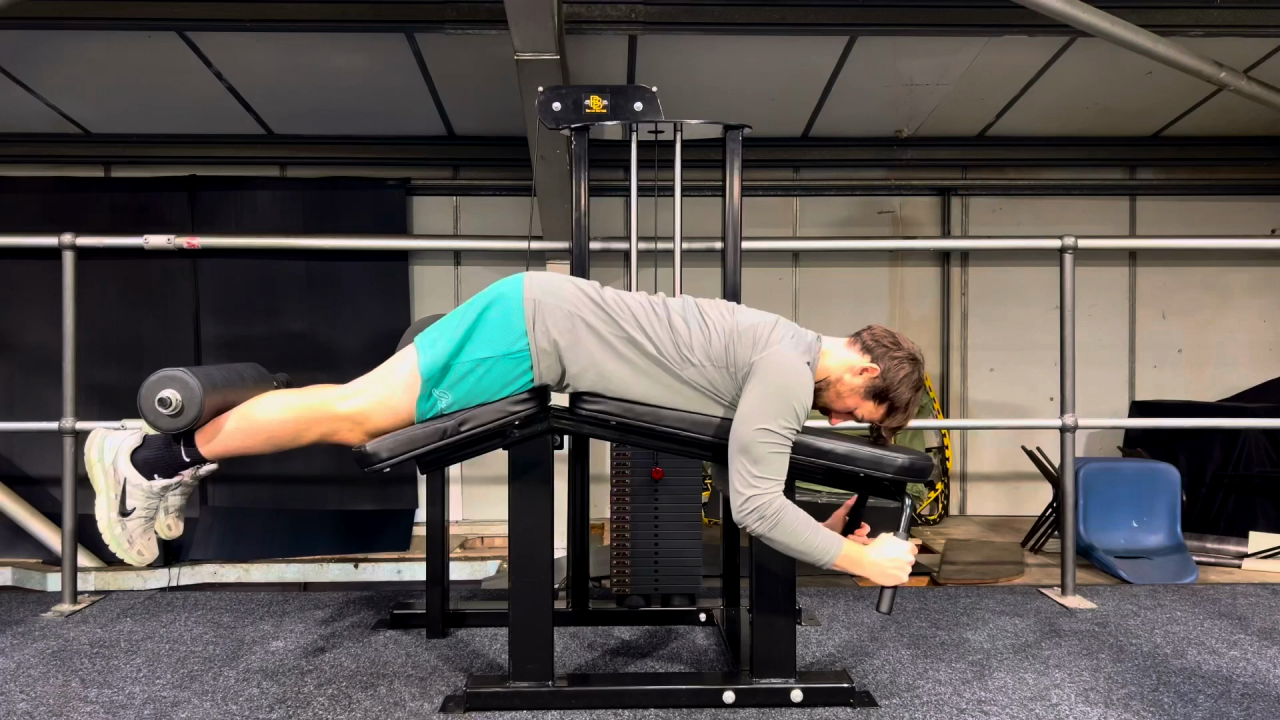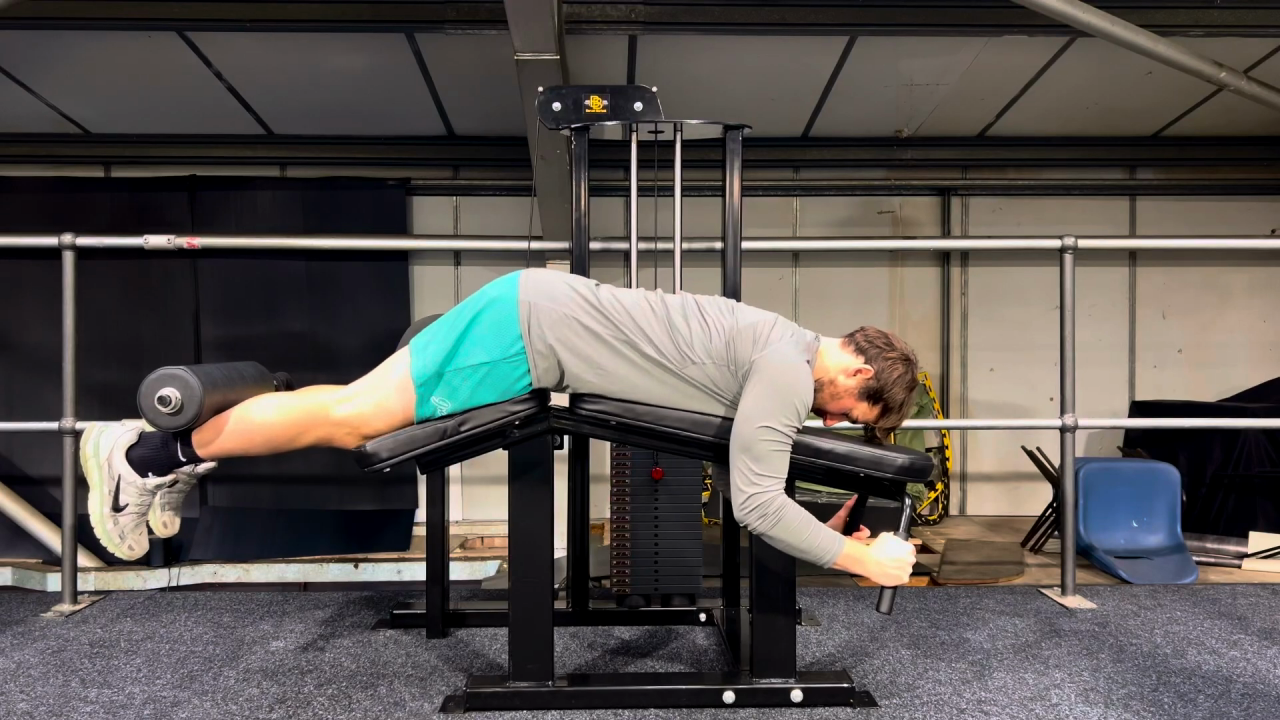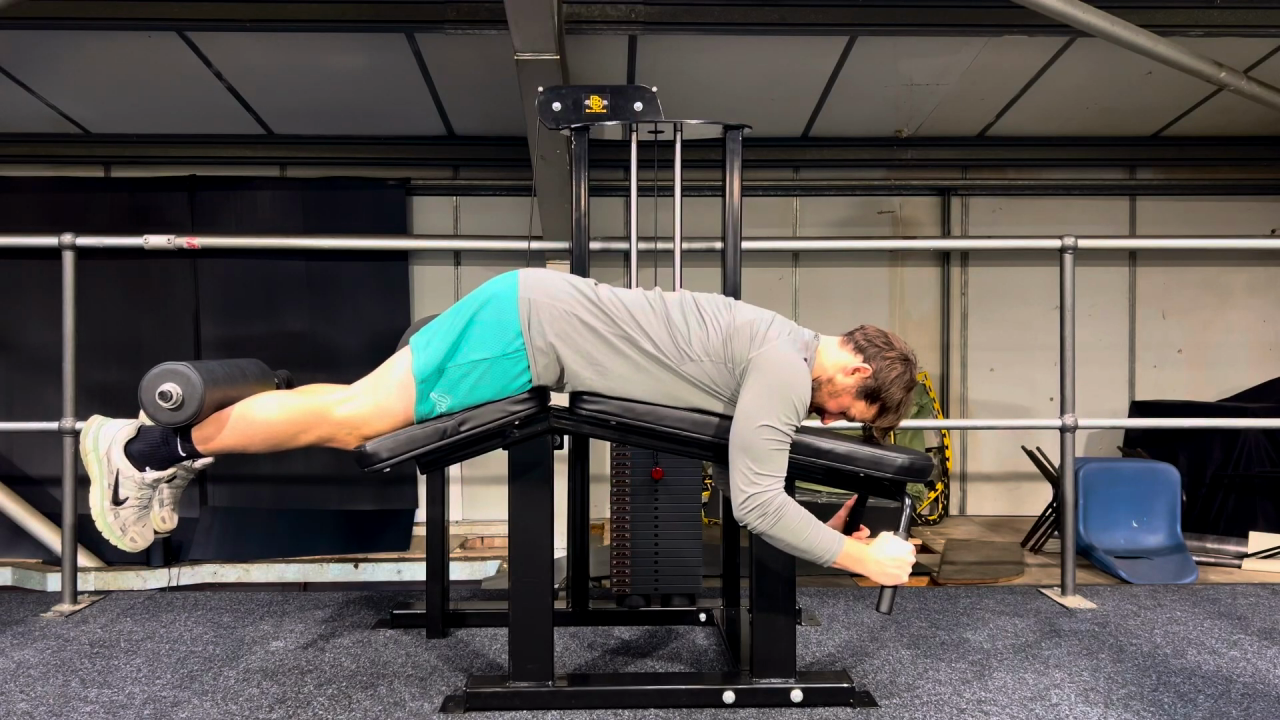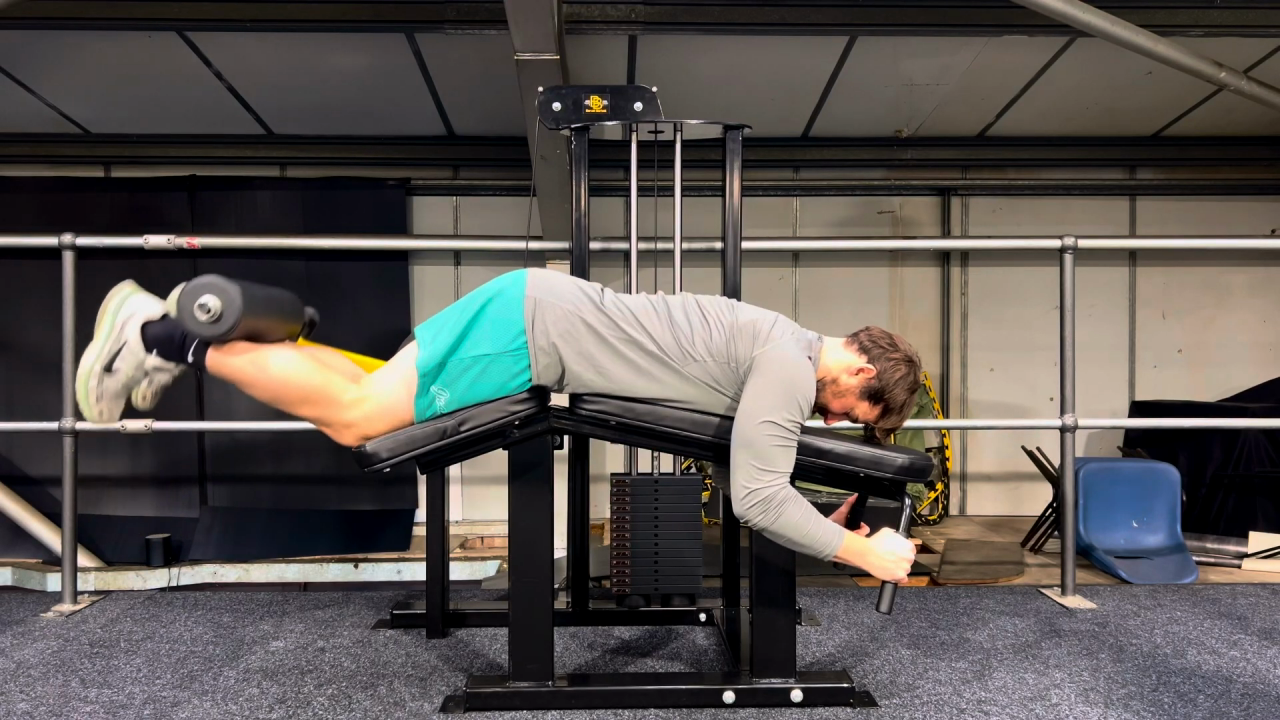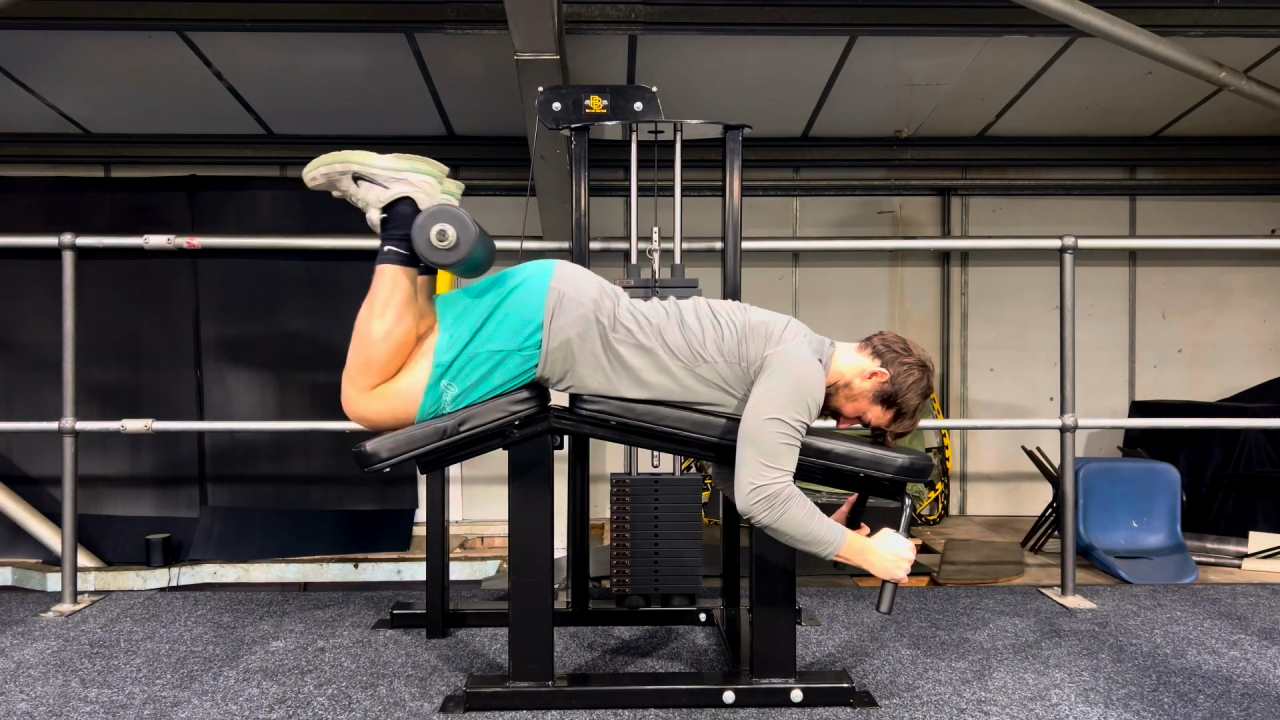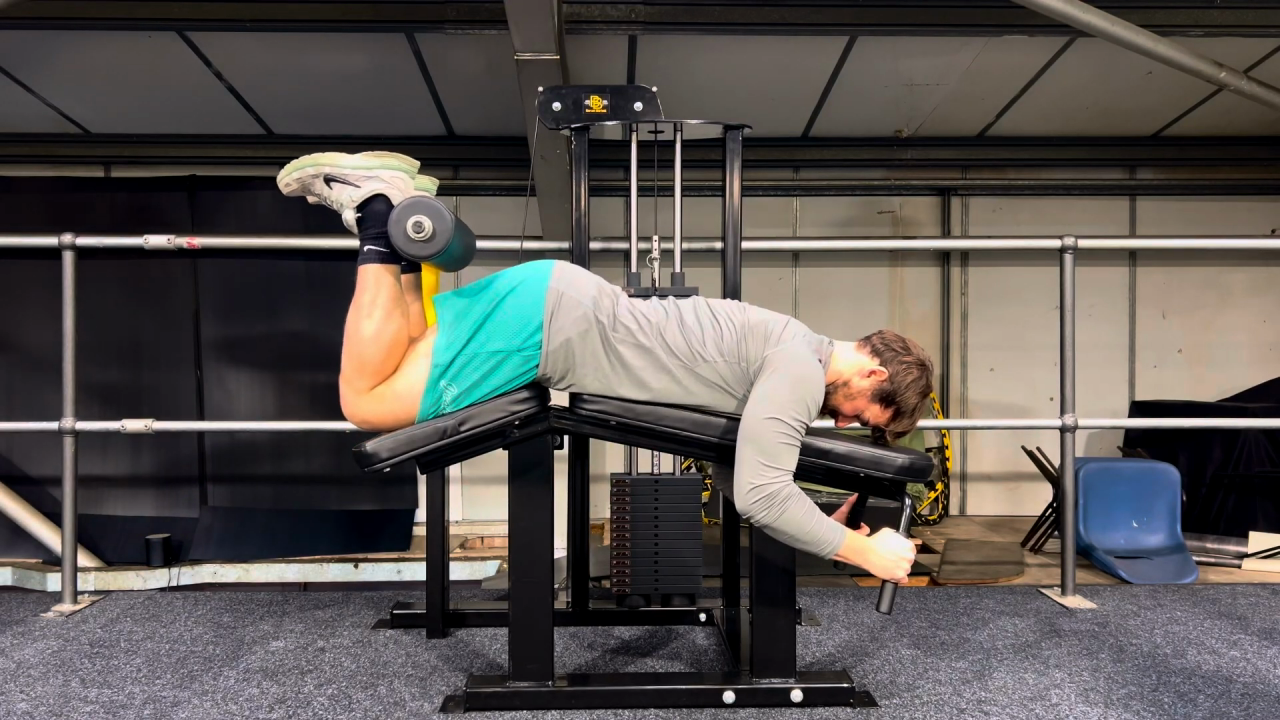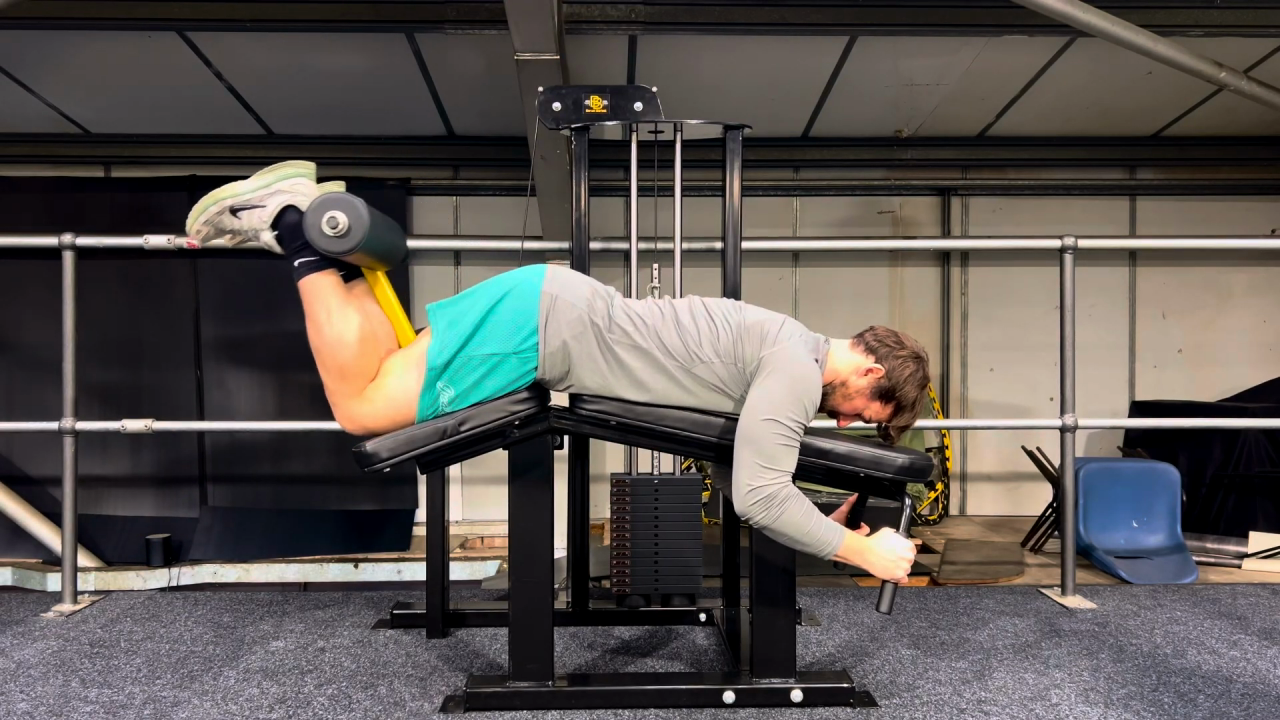
dt=0.7s
person 1, frame 1
left shoulder: (787, 357)
right shoulder: (788, 368)
left elbow: (738, 473)
right elbow: (755, 505)
left wrist: (827, 521)
right wrist: (861, 561)
left hip: (544, 329)
right hip: (535, 327)
left knee: (359, 423)
right knee: (353, 414)
left ankle: (185, 452)
right ankle: (156, 457)
person 1, frame 2
left shoulder: (781, 352)
right shoulder: (789, 369)
left elbow: (748, 475)
right elbow: (755, 504)
left wrist: (824, 521)
right wrist: (863, 559)
left hip: (543, 320)
right hip: (532, 328)
left knee: (357, 419)
right knee: (348, 418)
left ankle: (180, 446)
right ankle: (148, 454)
person 1, frame 3
left shoulder: (784, 350)
right shoulder: (784, 366)
left elbow: (755, 468)
right elbow: (754, 500)
left wrist: (827, 521)
right wrist: (862, 558)
left hip: (539, 316)
right hip: (530, 327)
left knee: (356, 412)
right knee: (348, 419)
left ankle: (181, 440)
right ankle: (153, 447)
person 1, frame 4
left shoulder: (781, 353)
right shoulder: (791, 368)
left elbow: (751, 474)
right elbow: (757, 499)
left wrist: (823, 520)
right wrist: (859, 552)
left hip: (539, 313)
right hip: (533, 326)
left knee: (357, 401)
right knee: (350, 413)
left ankle: (186, 325)
right ankle: (172, 333)
person 1, frame 5
left shoulder: (790, 357)
right shoulder: (801, 370)
left elbow: (739, 476)
right elbow: (761, 495)
left wrist: (823, 524)
right wrist: (865, 552)
left hip: (560, 302)
right hip: (547, 318)
left knee: (394, 366)
right knee: (367, 399)
left ankle: (410, 217)
right ankle: (403, 219)
person 1, frame 6
left shoulder: (786, 353)
right shoulder: (801, 369)
left elbow: (733, 465)
right elbow: (758, 495)
left wrist: (824, 524)
right wrist: (864, 551)
left hip: (555, 306)
right hip: (545, 317)
left knee: (391, 376)
right knee: (366, 401)
left ankle: (391, 213)
right ankle: (379, 211)
person 1, frame 7
left shoulder: (783, 353)
right shoulder: (798, 368)
left elbow: (733, 465)
right elbow: (758, 496)
left wrist: (820, 522)
right wrist: (861, 550)
left hip: (549, 307)
right hip: (540, 322)
left knee: (373, 385)
right knee: (363, 405)
left ankle: (325, 241)
right ankle: (296, 229)
